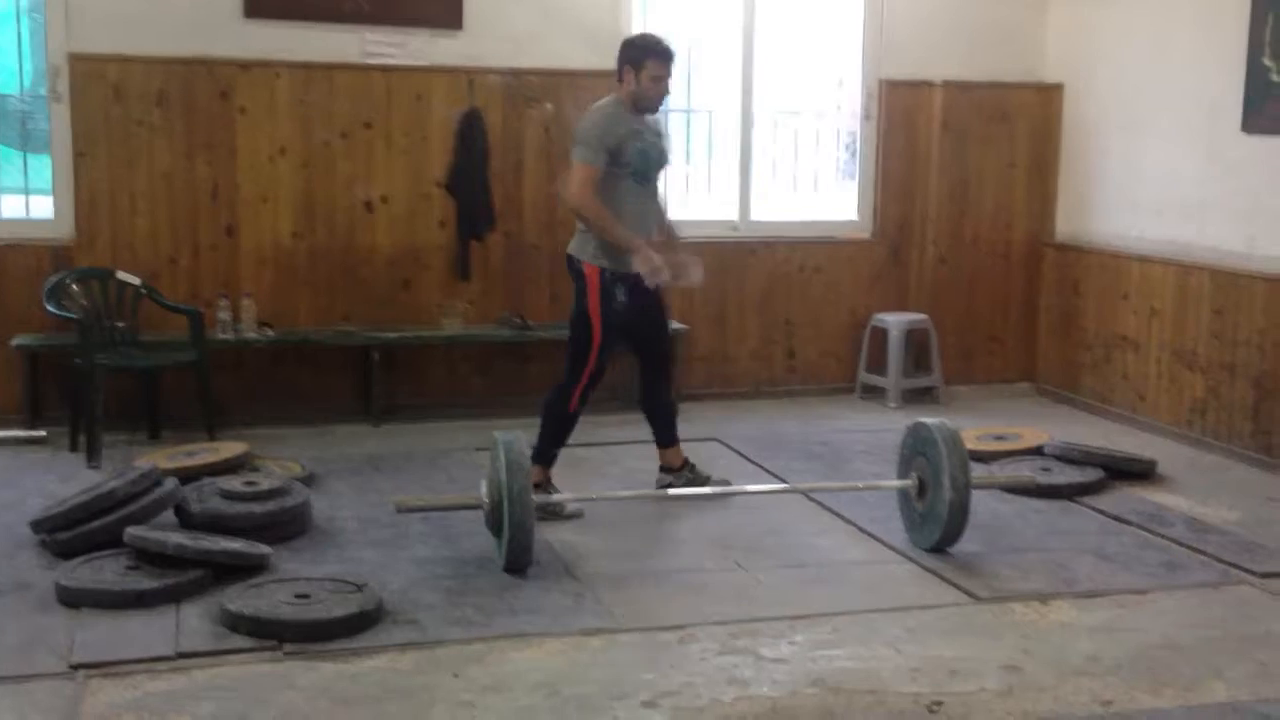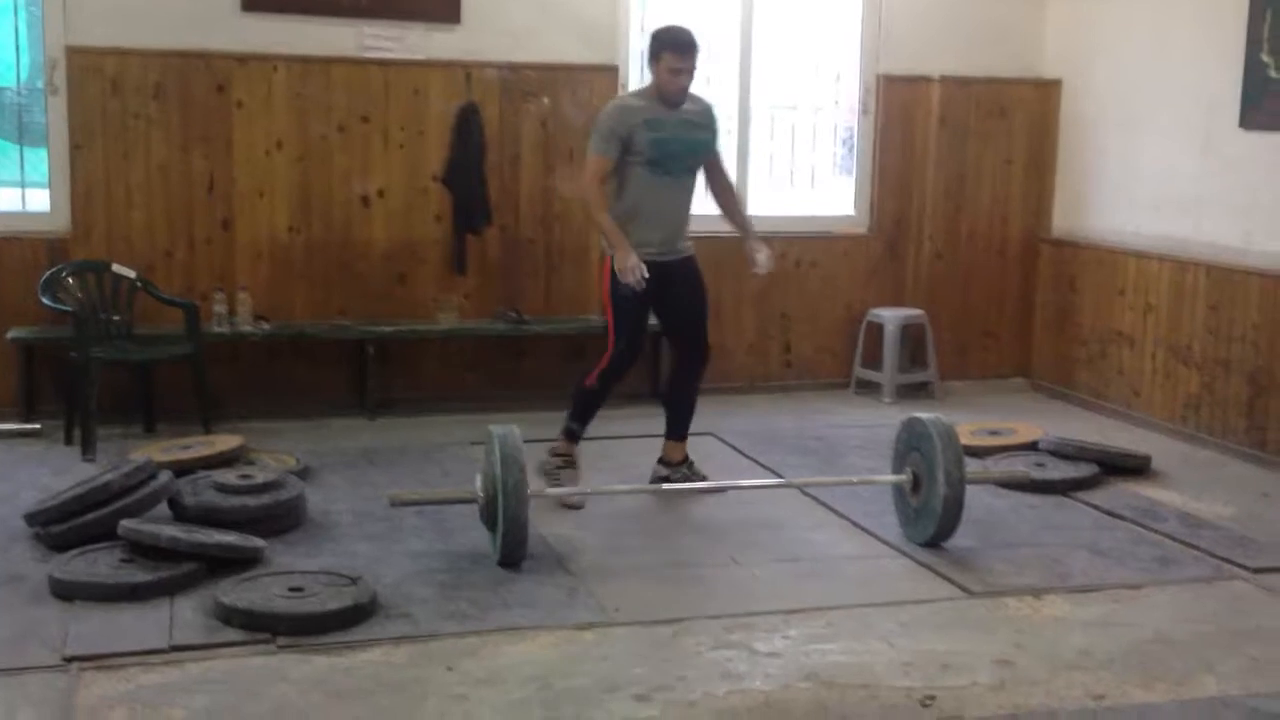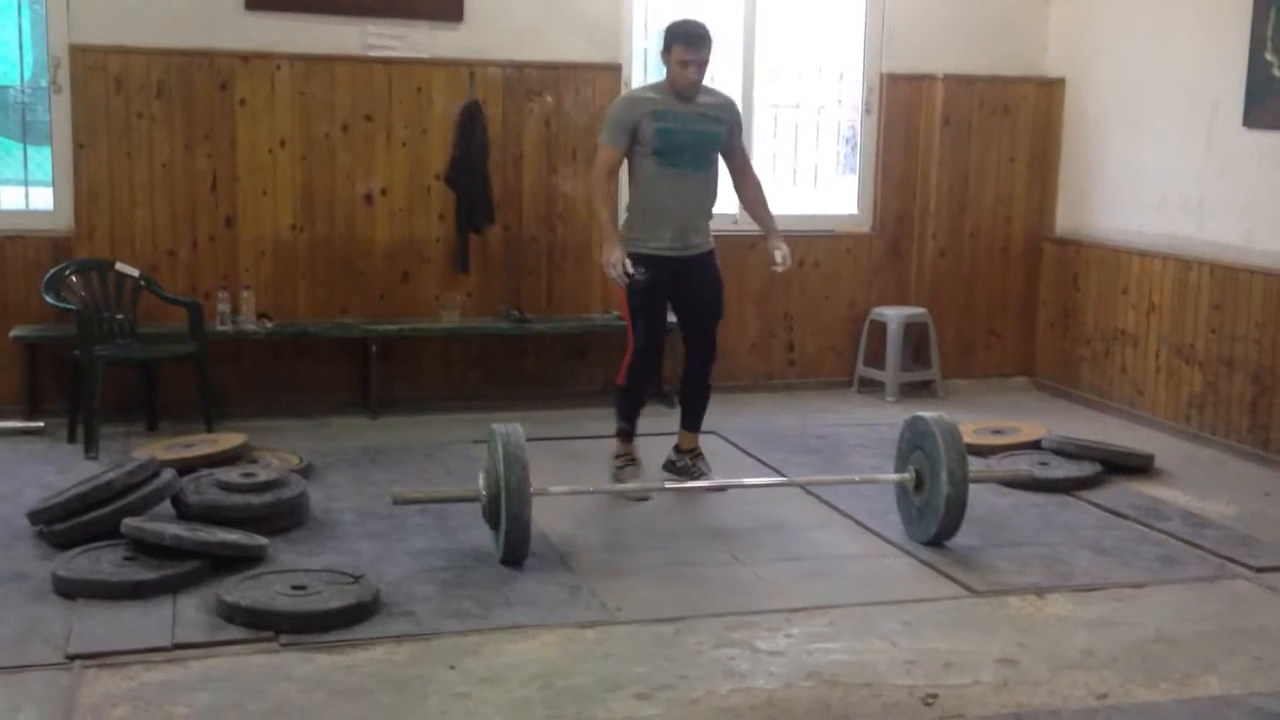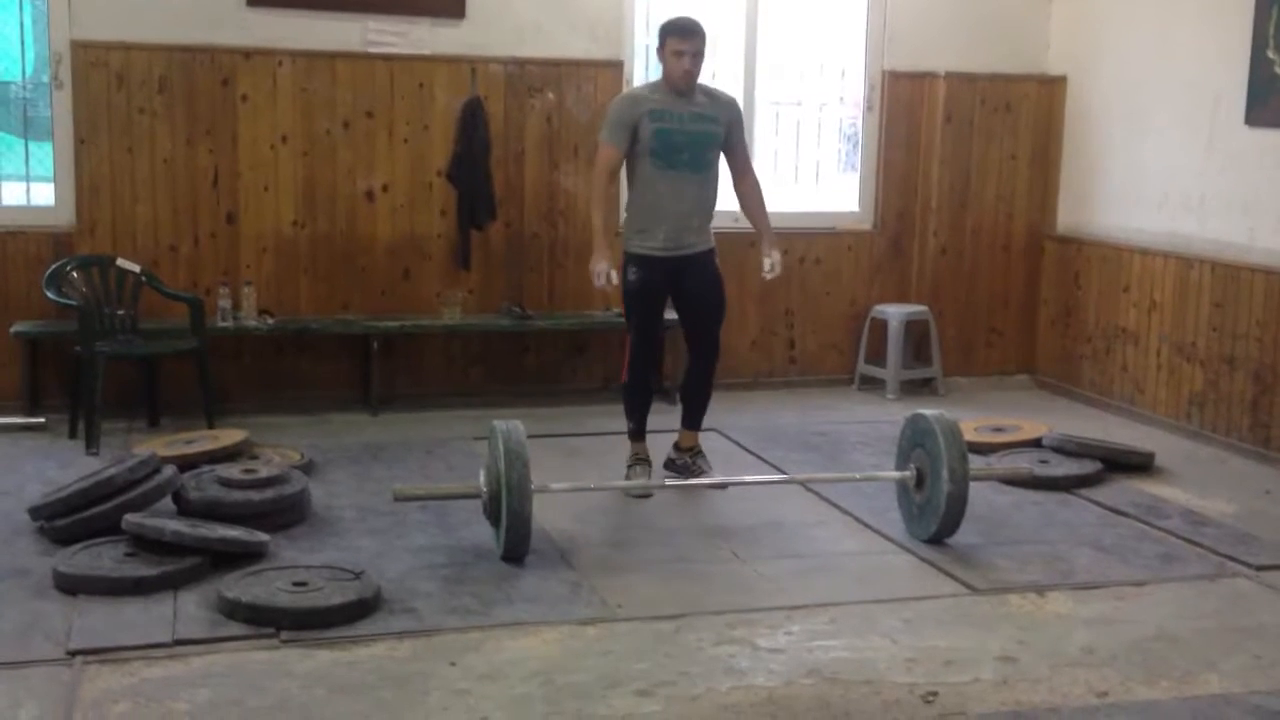
dt=0.2s
person 1, frame 1
left shoulder: (648, 126)
right shoulder: (603, 122)
right elbow: (579, 197)
left wrist: (674, 246)
right wrist: (639, 249)
left hip: (631, 268)
right hip: (601, 267)
left knee: (658, 363)
right knee: (584, 373)
left ankle: (674, 465)
right ankle: (536, 482)
person 1, frame 2
left shoulder: (702, 114)
right shoulder: (623, 113)
left elbow: (718, 179)
right elbow: (593, 185)
left wrist: (750, 236)
right wrist: (622, 248)
left hip: (678, 258)
right hip: (632, 258)
left knee: (693, 355)
right knee: (619, 357)
left ankle: (674, 461)
right ankle: (561, 454)
person 1, frame 3
left shoulder: (723, 109)
right shoulder: (633, 106)
left elbow: (743, 175)
right elbow: (602, 175)
left wrist: (773, 234)
right wrist: (610, 240)
left hip: (698, 254)
right hip: (646, 254)
left knee: (703, 352)
right knee: (644, 353)
left ankle: (686, 450)
right ankle: (624, 453)
person 1, frame 4
left shoulder: (724, 108)
right shoulder: (632, 105)
left elbow: (743, 176)
right elbow: (603, 175)
left wrist: (767, 240)
right wrist: (600, 246)
left hip: (698, 253)
right hip: (644, 254)
left knee: (706, 351)
right knee: (643, 353)
left ankle: (686, 449)
right ankle: (638, 453)
